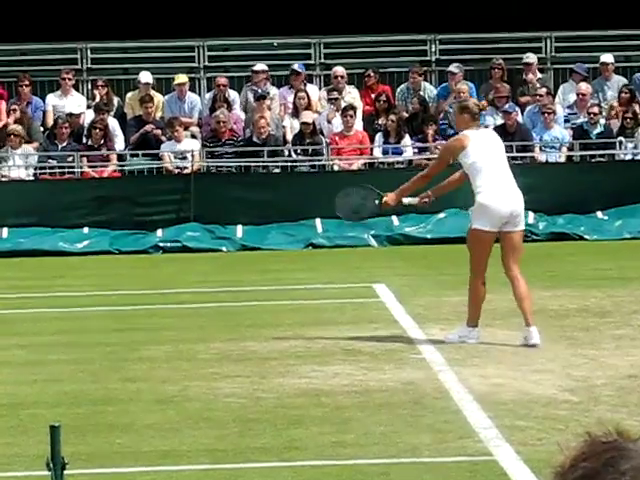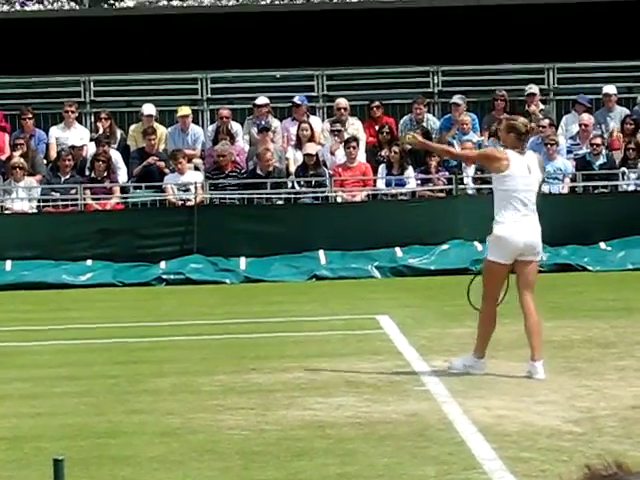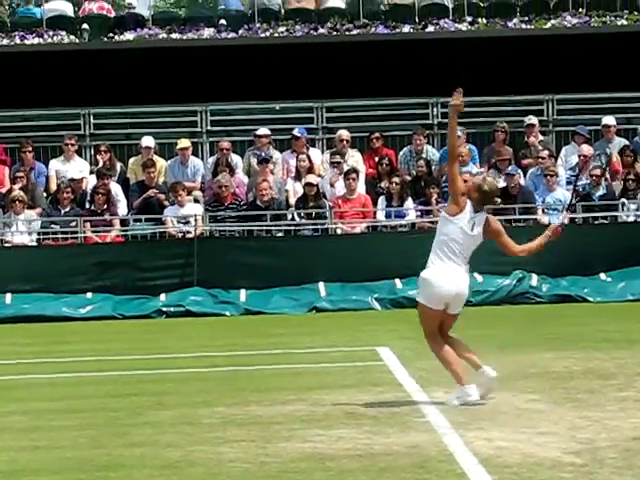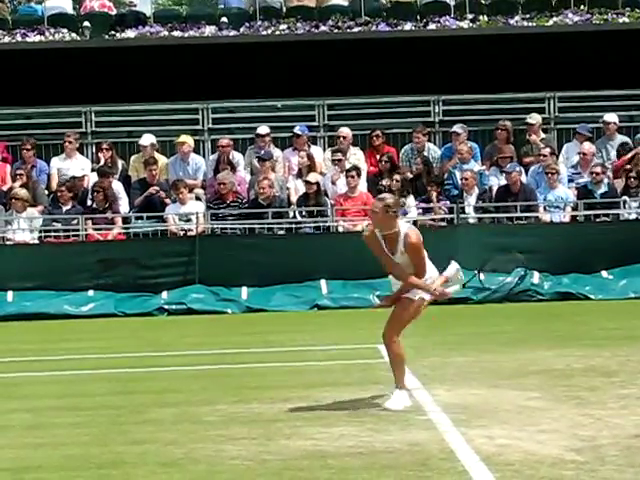
dt=0.7s
person 1, frame 1
left shoulder: (458, 141)
right shoulder: (492, 134)
left elbow: (427, 175)
left wrist: (396, 195)
right wrist: (432, 194)
left hip: (490, 205)
right hip: (515, 201)
left knee: (477, 271)
right knee: (513, 270)
left ankle: (471, 329)
right ankle: (530, 329)
person 1, frame 2
left shoulder: (499, 157)
right shoulder: (537, 161)
left elbow: (457, 153)
left wrist: (424, 144)
left hip: (507, 235)
right hip: (532, 235)
left knee: (489, 302)
right knee: (527, 300)
left ankle: (477, 359)
right ankle: (536, 363)
person 1, frame 3
left shoulder: (460, 200)
right shoulder: (491, 222)
left elbow: (452, 161)
right elbow: (518, 251)
left wrist: (453, 116)
right wrist: (548, 235)
left hip: (434, 282)
right hip: (460, 284)
left knee: (433, 338)
right knee: (443, 336)
left ankle: (467, 388)
right ankle: (482, 372)
person 1, frame 4
left shoulder: (411, 238)
right shoulder: (371, 235)
left elbow: (420, 274)
right elbow: (395, 270)
left wrist: (395, 296)
right wrist: (427, 286)
left hip: (422, 279)
right hip: (402, 280)
left knee: (390, 336)
left ankle: (401, 391)
right ankle: (448, 276)
